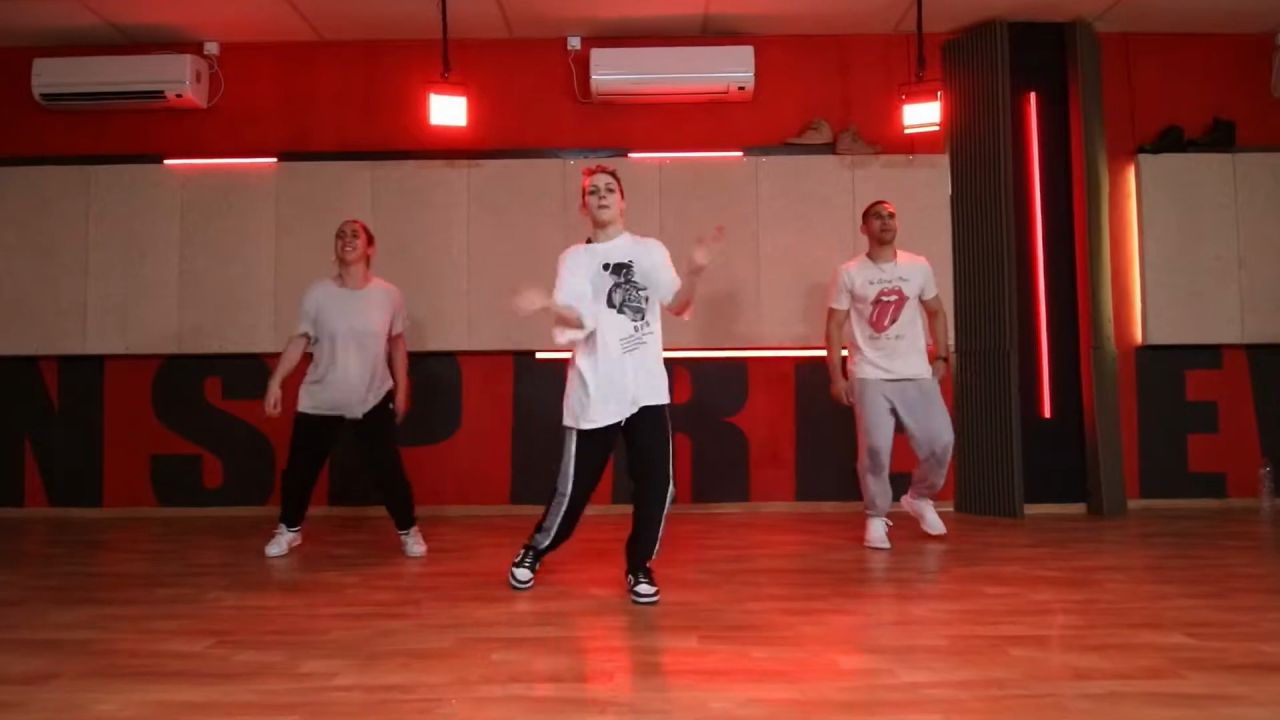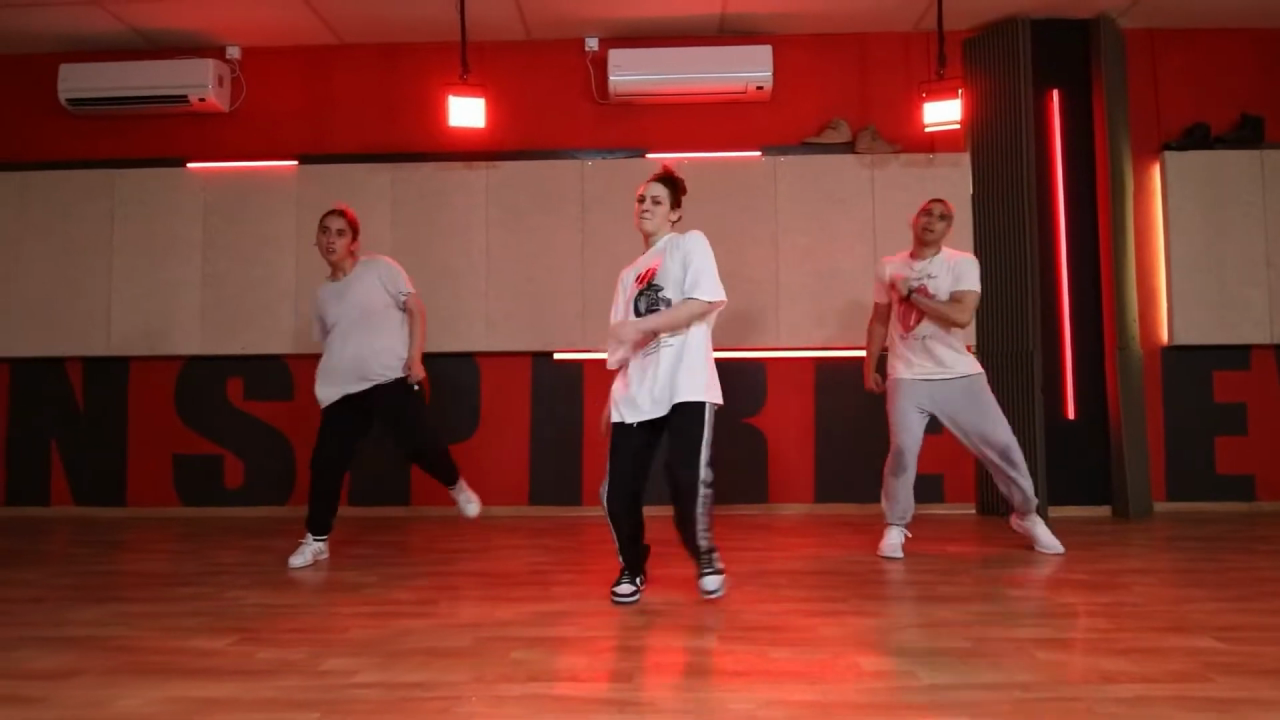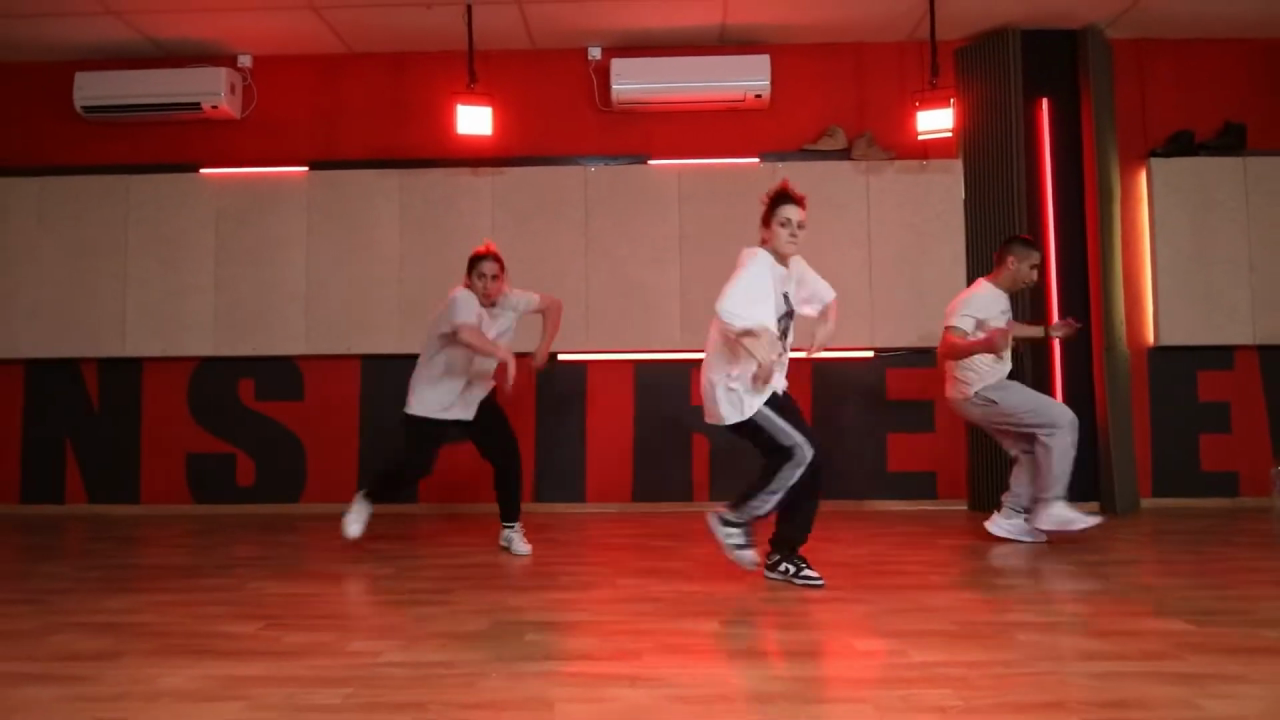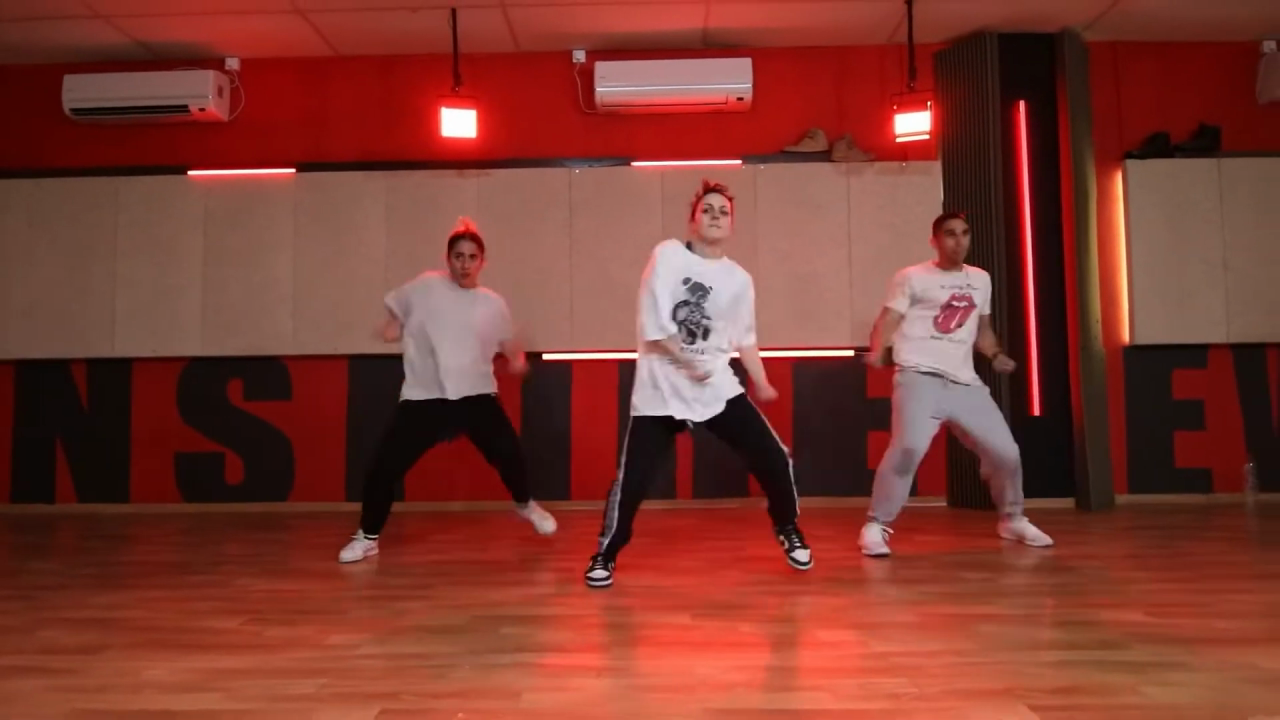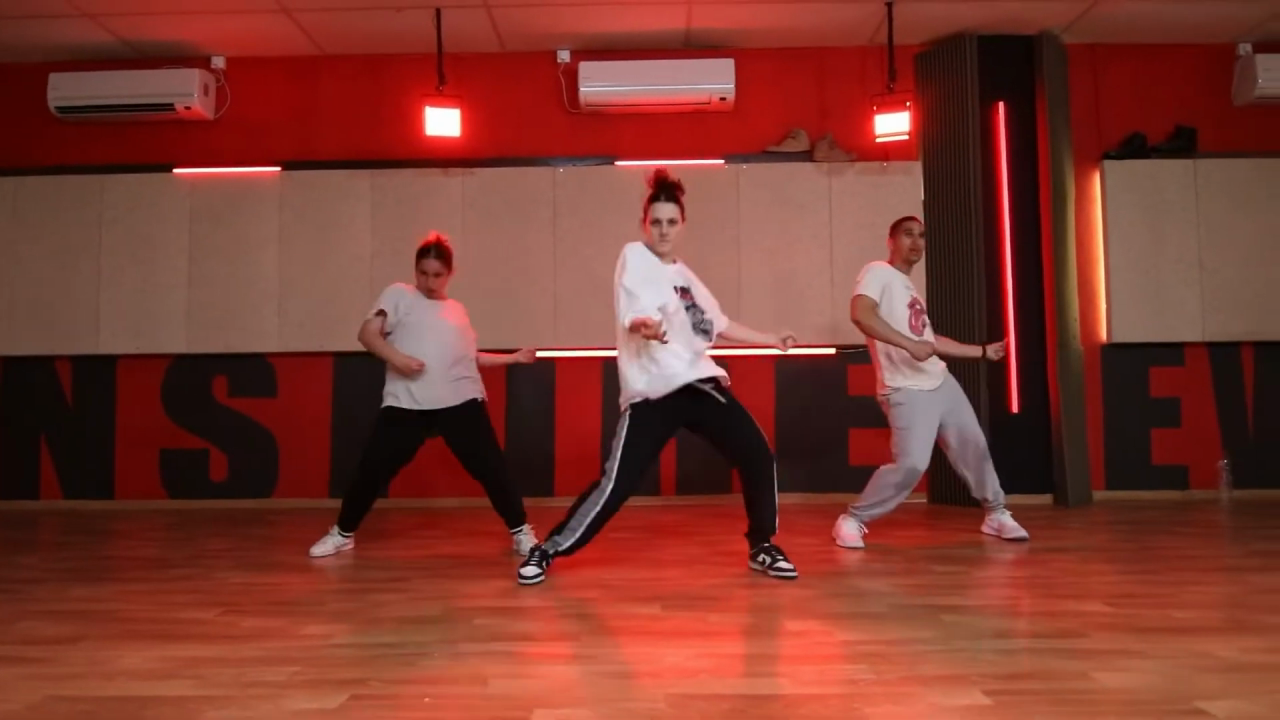
dt=0.7s
person 1, frame 1
left shoulder: (654, 249)
right shoulder: (574, 259)
left elbow: (676, 308)
right elbow: (577, 323)
left wrist: (696, 269)
right wrist: (546, 305)
left hip: (646, 387)
right hip: (594, 391)
left knee: (657, 479)
right knee: (576, 485)
left ankle: (639, 565)
right ankle: (534, 551)
person 1, frame 2
left shoulder: (692, 244)
right shoulder: (629, 275)
left elbow: (707, 302)
left wrist: (644, 326)
right wrist: (614, 396)
left hip: (686, 387)
right hip: (636, 396)
left knee: (687, 477)
right knee: (618, 492)
left ankle: (704, 555)
right ankle: (632, 566)
person 1, frame 3
left shoulder: (794, 267)
right shoulder: (757, 261)
left elbow: (827, 299)
right elbow: (731, 314)
left wrist: (825, 326)
right wrist: (760, 352)
left hip: (760, 386)
right hip: (734, 386)
left knee: (801, 460)
right knee: (800, 454)
left ankle: (783, 555)
right ankle: (734, 519)
person 1, frame 4
left shoulder: (738, 278)
right shoulder: (668, 255)
left elbow: (743, 339)
right elbow: (652, 327)
left wrist: (762, 382)
right wrist: (686, 363)
left hip: (718, 387)
right hip: (661, 388)
left knee: (774, 459)
right knee: (634, 477)
left ankle: (787, 529)
right ankle: (606, 553)
person 1, frame 5
left shoulder: (685, 275)
right shoulder: (633, 256)
left elbow: (718, 325)
right elbow: (632, 319)
left wrist: (771, 339)
right wrist: (643, 326)
left hip: (702, 384)
right hip: (654, 389)
left knee: (759, 456)
right knee: (617, 484)
left ankle: (761, 546)
right ankle: (549, 550)
person 2, frame 1
left shoulder: (919, 266)
right shoulder: (849, 273)
left elbow: (936, 313)
right elbow: (834, 327)
left wrist: (942, 355)
right wrist: (836, 376)
left hip: (916, 374)
right hip: (869, 375)
left knee: (940, 442)
right knee: (875, 447)
left ankle: (920, 498)
right ankle: (876, 518)
person 2, frame 2
left shoulder: (963, 264)
right shoulder: (889, 268)
left elbow: (962, 317)
right elbow: (879, 319)
left wrist: (914, 297)
right wrist: (870, 365)
left hip: (960, 374)
right hip: (908, 377)
left knee: (1001, 443)
right knee: (903, 448)
left ankle: (1028, 516)
right ankle: (896, 526)
person 2, frame 3
left shoulder: (998, 294)
right shoulder: (979, 297)
right elbow: (948, 347)
left wrist: (1049, 331)
right wrist: (989, 343)
left hip: (988, 387)
right hip: (981, 390)
left knee: (1031, 447)
right knee: (1063, 422)
left ankle: (1009, 518)
right ankle: (1051, 508)
person 2, frame 4
left shoulder: (980, 279)
right shoulder: (911, 278)
right elbow: (886, 322)
left wrist: (997, 355)
right wrist: (876, 350)
left hip: (964, 383)
right hip: (918, 377)
left knee: (1004, 454)
right knee: (908, 448)
left ankle: (1013, 519)
right ankle: (876, 525)
person 2, frame 5
left shoulder: (909, 287)
right shoulder: (878, 272)
right elbow: (860, 314)
left wrist: (983, 351)
right wrist: (909, 345)
left hip: (941, 382)
right hip: (906, 391)
left knee: (974, 447)
right knee: (911, 464)
left ankle: (996, 514)
right ankle: (852, 519)
person 3, frame 1
left shoulder: (388, 294)
right shoulder: (317, 294)
left elbow: (398, 342)
right elbow: (300, 340)
left wrist: (402, 388)
right wrist: (275, 383)
left hip: (373, 398)
right hip: (320, 399)
left knee: (388, 469)
right knee: (300, 468)
left ankle: (409, 530)
right ankle: (289, 529)
person 3, frame 2
left shoulder: (380, 268)
right shoulder: (324, 295)
left elbow: (416, 309)
left wrist: (415, 358)
right wrist: (329, 383)
left hip: (393, 379)
right hip: (344, 389)
left knee: (421, 444)
right knee: (326, 463)
left ankle: (456, 485)
right ankle: (317, 540)
person 3, frame 3
left shoulder: (511, 300)
right shoulder: (462, 297)
left elbow: (553, 305)
right elbow: (465, 335)
left wrist: (543, 347)
right wrist: (505, 355)
left hip: (477, 397)
right hip: (432, 403)
left knee: (508, 456)
right knee: (414, 466)
left ankle: (511, 529)
right ankle: (366, 500)
person 3, frame 4
left shoulder: (492, 303)
right shoulder: (426, 286)
left elbow: (509, 347)
right elbow: (393, 318)
left wrist: (517, 361)
right wrist: (392, 329)
left hip: (476, 395)
right hip: (424, 397)
left knee: (508, 456)
right knee: (385, 466)
left ankle: (526, 505)
right ankle: (368, 536)
person 3, frame 5
left shoulder: (457, 311)
right shoulder: (398, 294)
left elbow: (469, 357)
right elbow: (367, 332)
left wrist: (513, 357)
right wrist: (395, 356)
left hip: (461, 400)
right hip: (406, 401)
left knee: (491, 466)
right knee: (373, 469)
left ankle: (520, 530)
right ankle: (343, 533)
